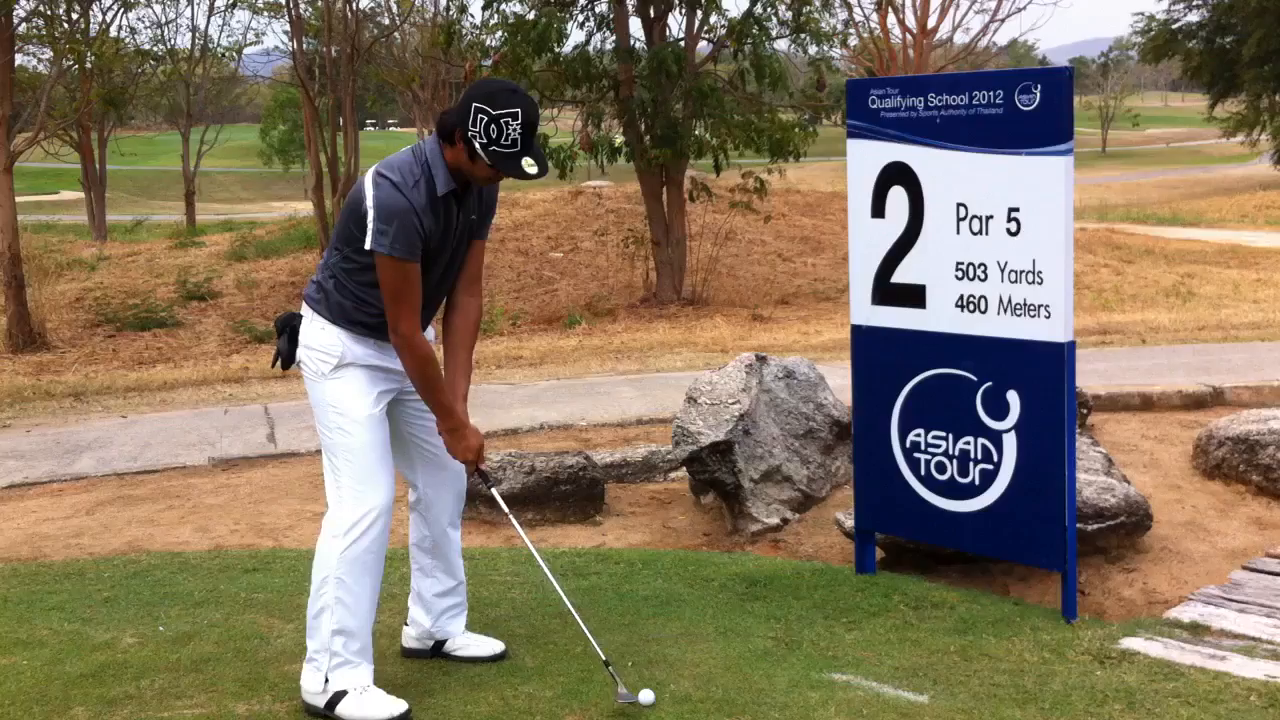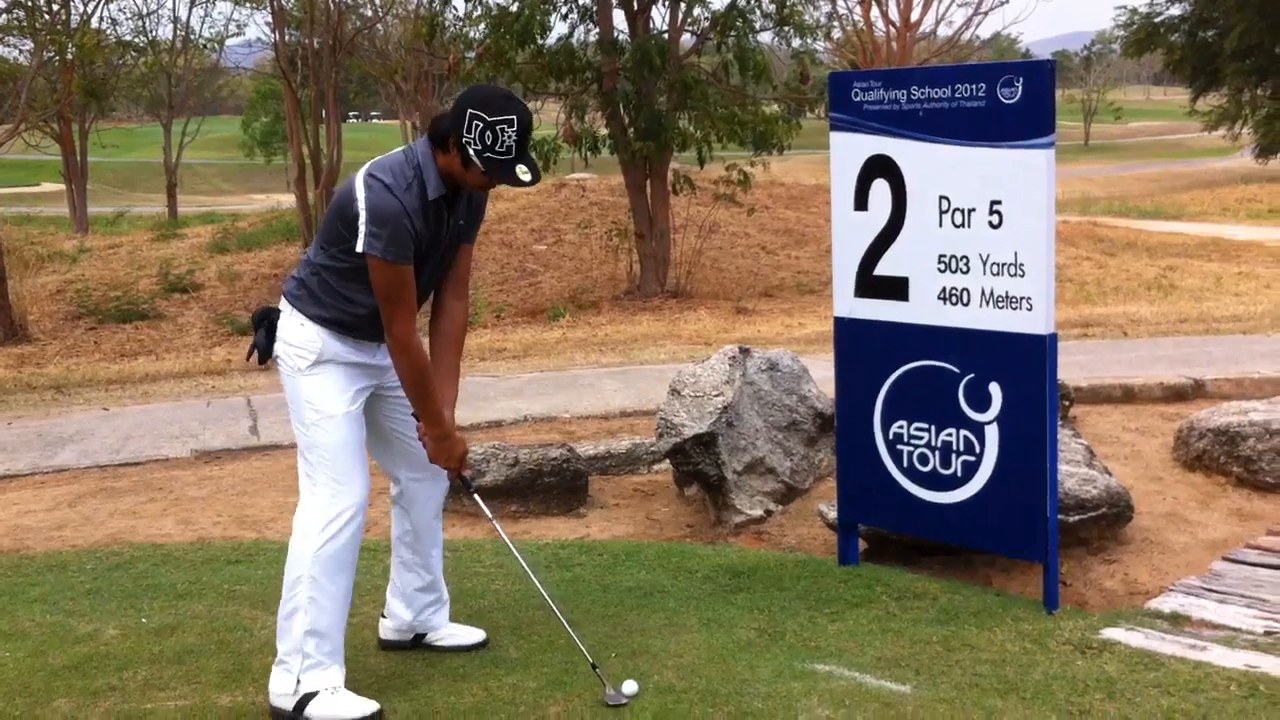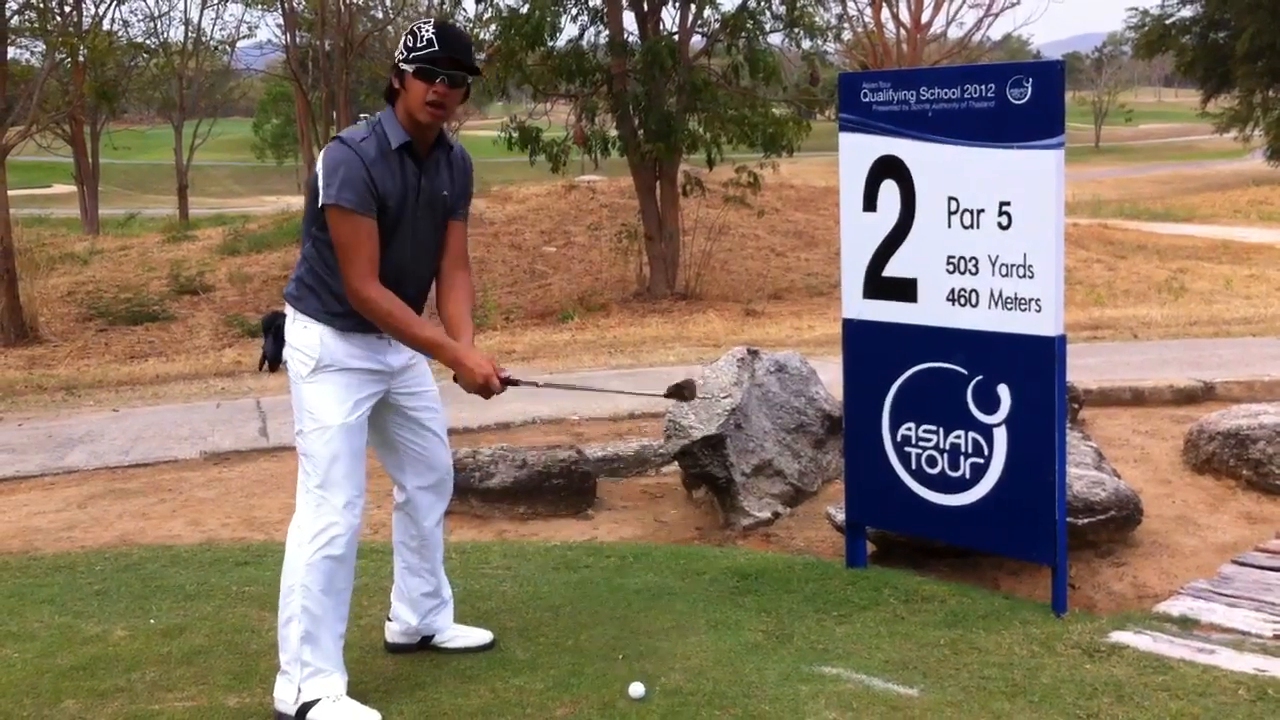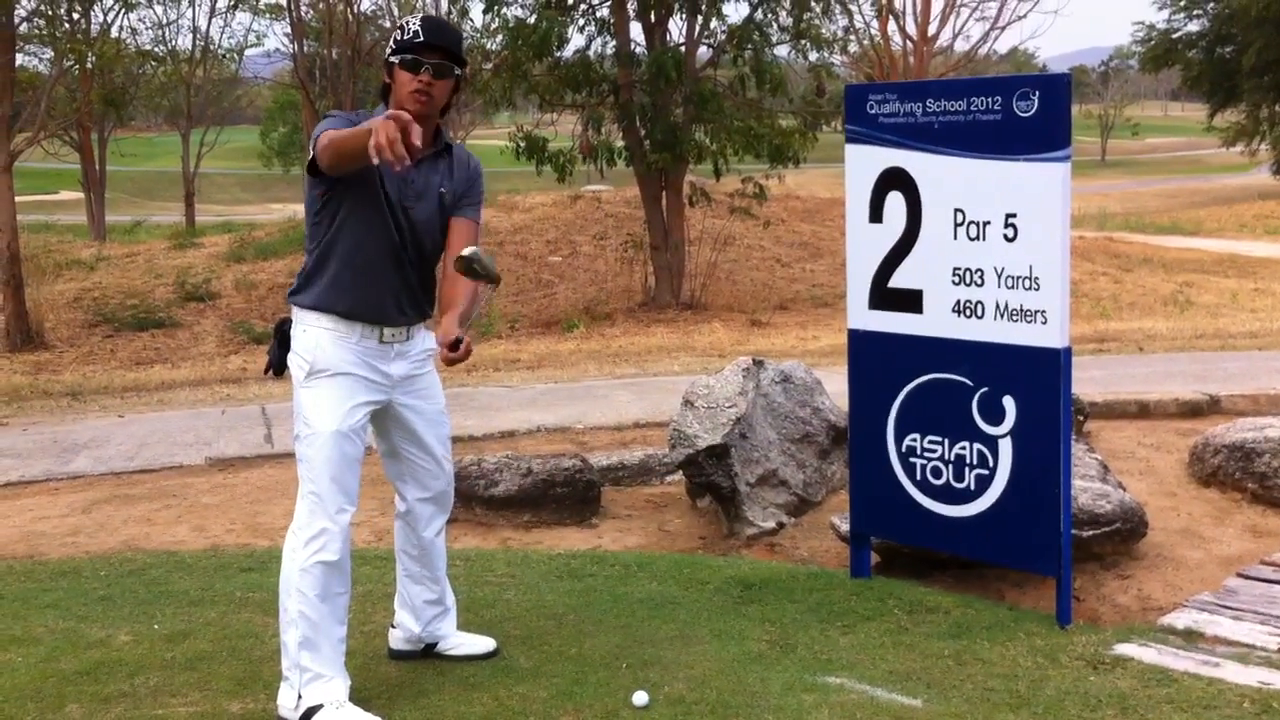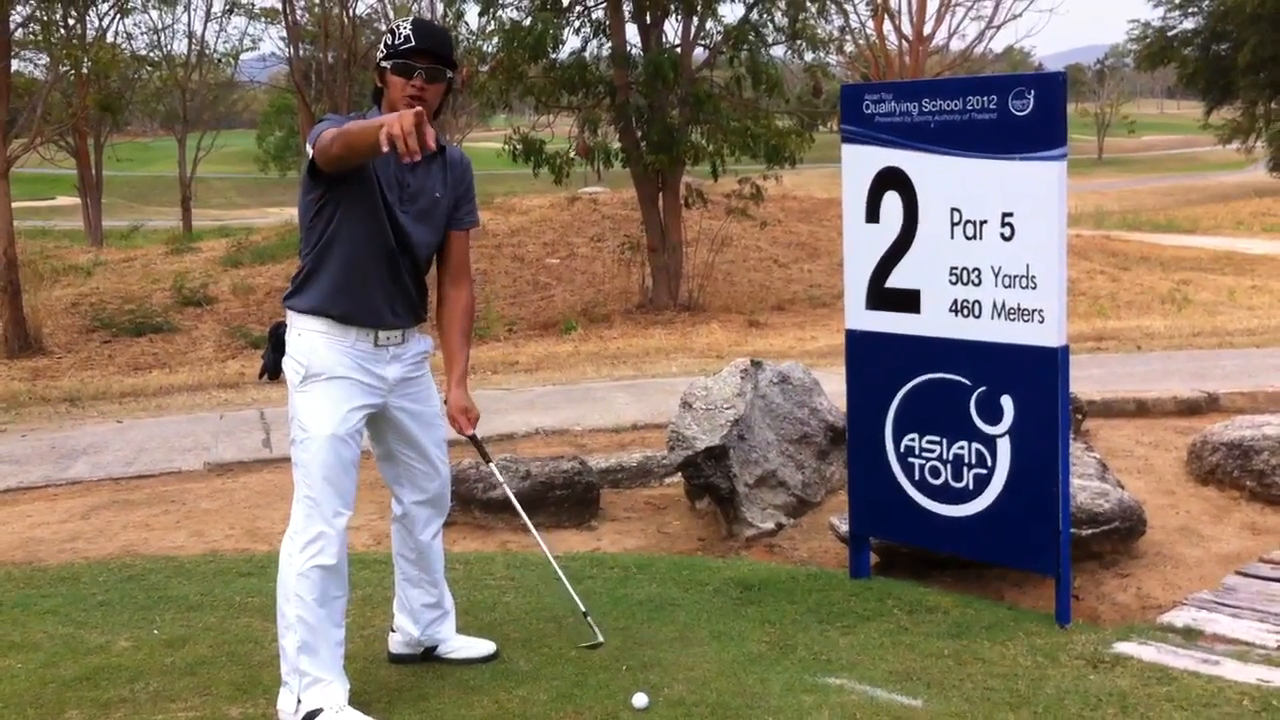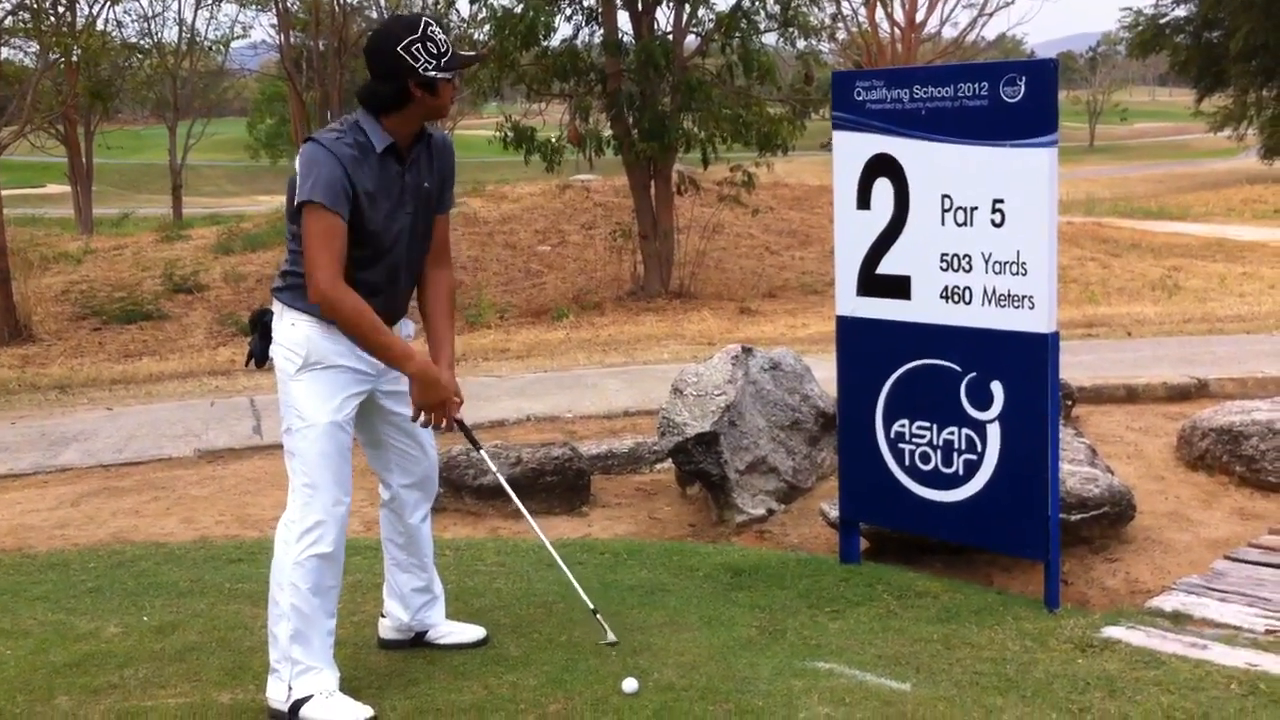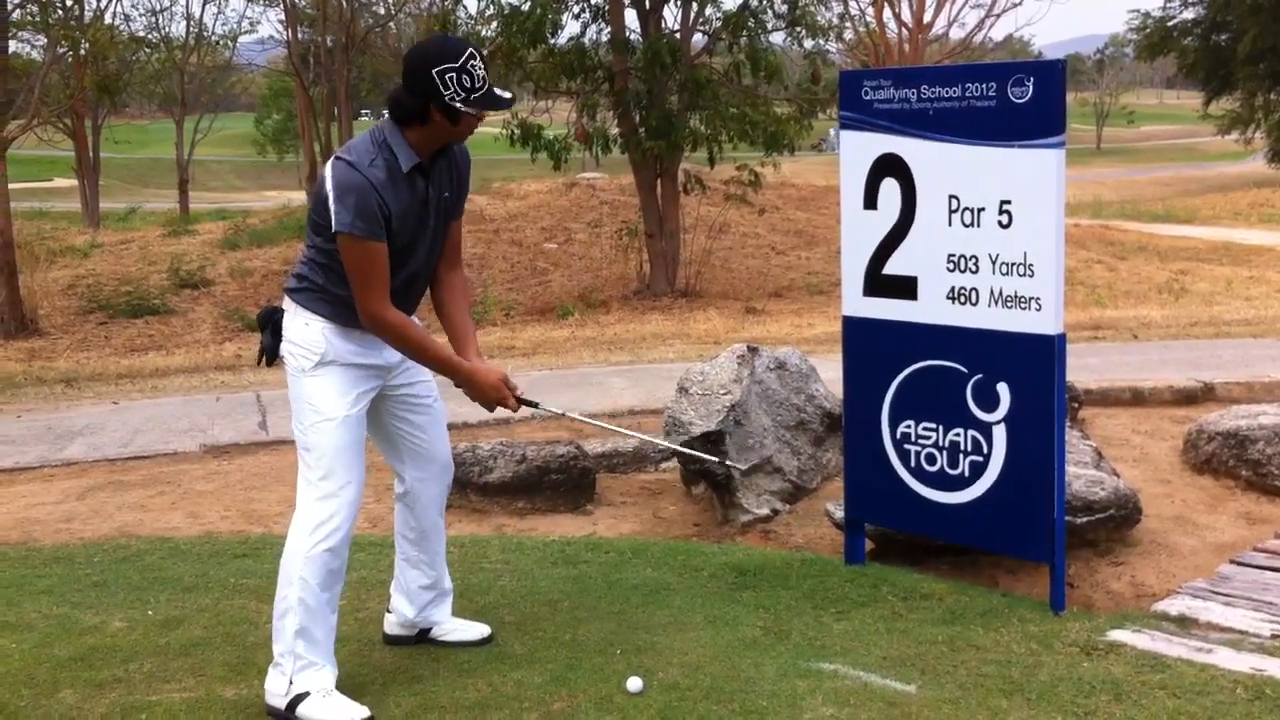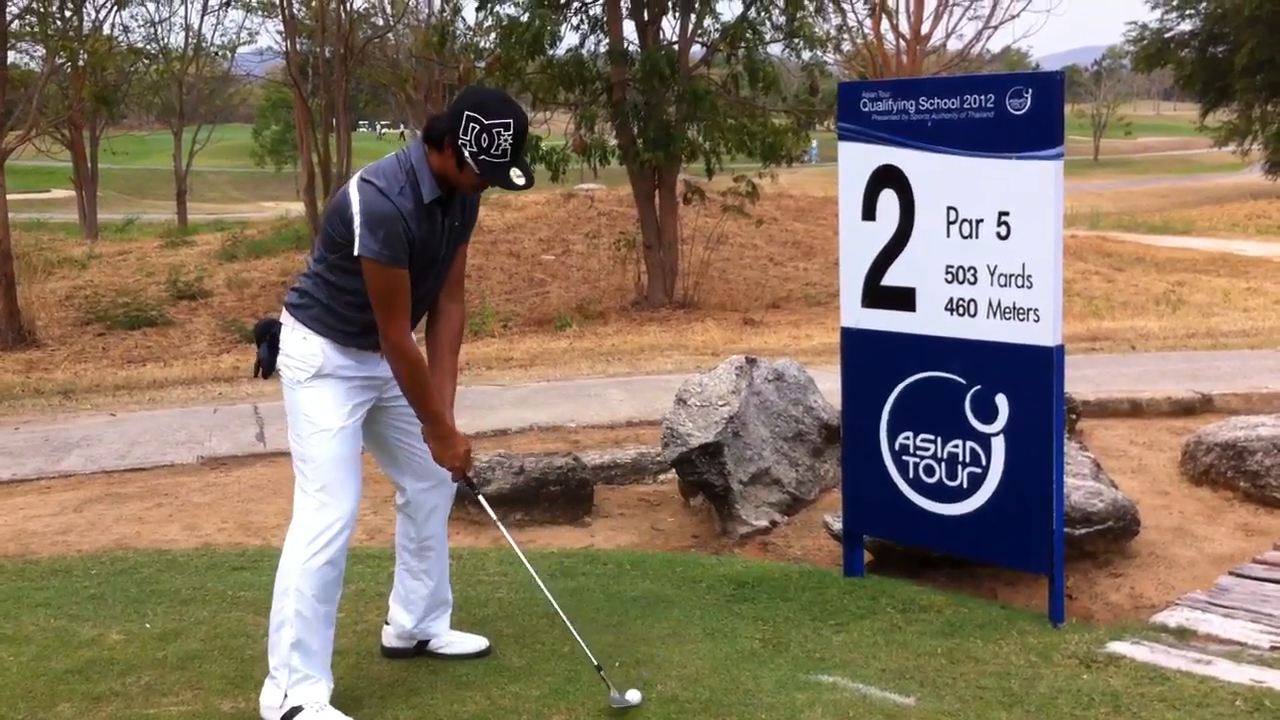
dt=0.7s
person 1, frame 1
left shoulder: (480, 187)
right shoulder: (395, 192)
left elbow: (465, 297)
right elbow: (404, 328)
left wrist: (456, 405)
right wrist: (453, 423)
left hip: (405, 345)
right hip: (345, 344)
left knee: (443, 481)
right knee: (364, 500)
left ankle: (435, 626)
person 1, frame 2
left shoulder: (467, 190)
right shoulder: (386, 194)
left elbow: (451, 302)
right elbow: (401, 330)
left wrist: (444, 414)
right wrist: (438, 427)
left hip: (378, 344)
right hip: (321, 343)
left knee: (424, 473)
right knee: (338, 498)
left ankle: (413, 617)
person 1, frame 3
left shoulder: (456, 164)
right shoulder: (351, 156)
left elbow: (452, 267)
right elbow: (362, 289)
left wrist: (467, 348)
right wrist: (455, 353)
left hip: (399, 343)
right hip: (330, 344)
left knee: (428, 479)
right knee: (332, 507)
left ankle: (419, 620)
person 1, frame 4
left shoulder: (461, 167)
right shoulder: (343, 133)
left elbow: (458, 259)
right elbow: (332, 159)
left wrist: (453, 323)
right wrist: (376, 132)
left hip: (409, 346)
right hip: (335, 345)
left knee: (430, 489)
right knee: (326, 512)
left ankle: (422, 625)
person 1, frame 5
left shoulder: (454, 169)
right shoulder: (337, 137)
left elbow: (456, 281)
right elbow: (340, 147)
left wrist: (457, 380)
right wrist: (387, 127)
left hip: (406, 348)
right hip: (331, 350)
left knee: (426, 493)
right knee: (322, 518)
left ankle: (422, 630)
person 1, frame 6
left shoulder: (437, 152)
right shoulder: (329, 156)
left elbow: (436, 265)
right elbow: (327, 288)
left wrist: (438, 364)
right wrist: (416, 365)
left hip: (387, 338)
right hip: (319, 342)
left knee: (413, 479)
right knee: (320, 507)
left ankle: (411, 615)
person 1, frame 7
left shoulder: (452, 161)
right shoulder: (356, 175)
left elbow: (447, 269)
right elbow: (375, 309)
left wrist: (473, 358)
right wrist: (467, 376)
left hip: (394, 339)
right hip: (328, 340)
left knee: (429, 471)
right knee: (333, 500)
left ankle: (418, 612)
person 1, frame 8
left shoulder: (462, 191)
right shoulder: (380, 200)
left elbow: (448, 300)
right elbow: (396, 337)
left wrist: (445, 412)
right wrist: (440, 430)
left hip: (384, 355)
right hip: (323, 356)
left knee: (430, 481)
right knee: (328, 512)
left ankle: (416, 624)
